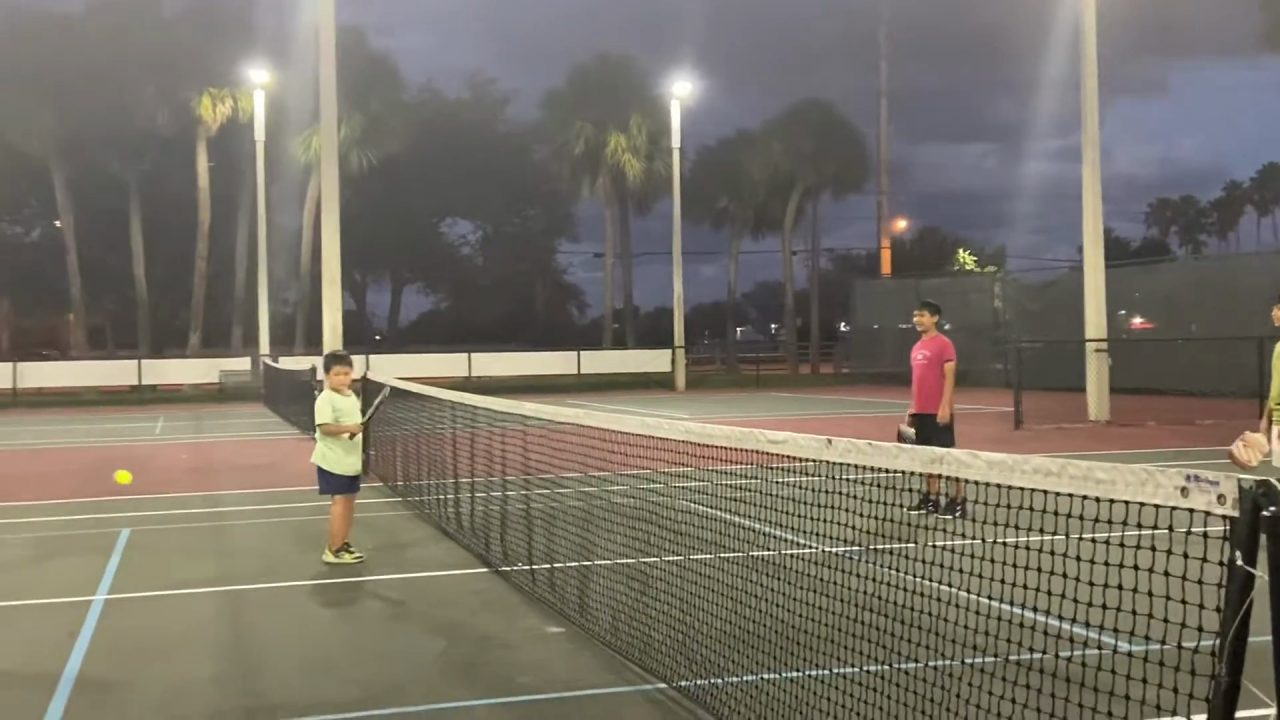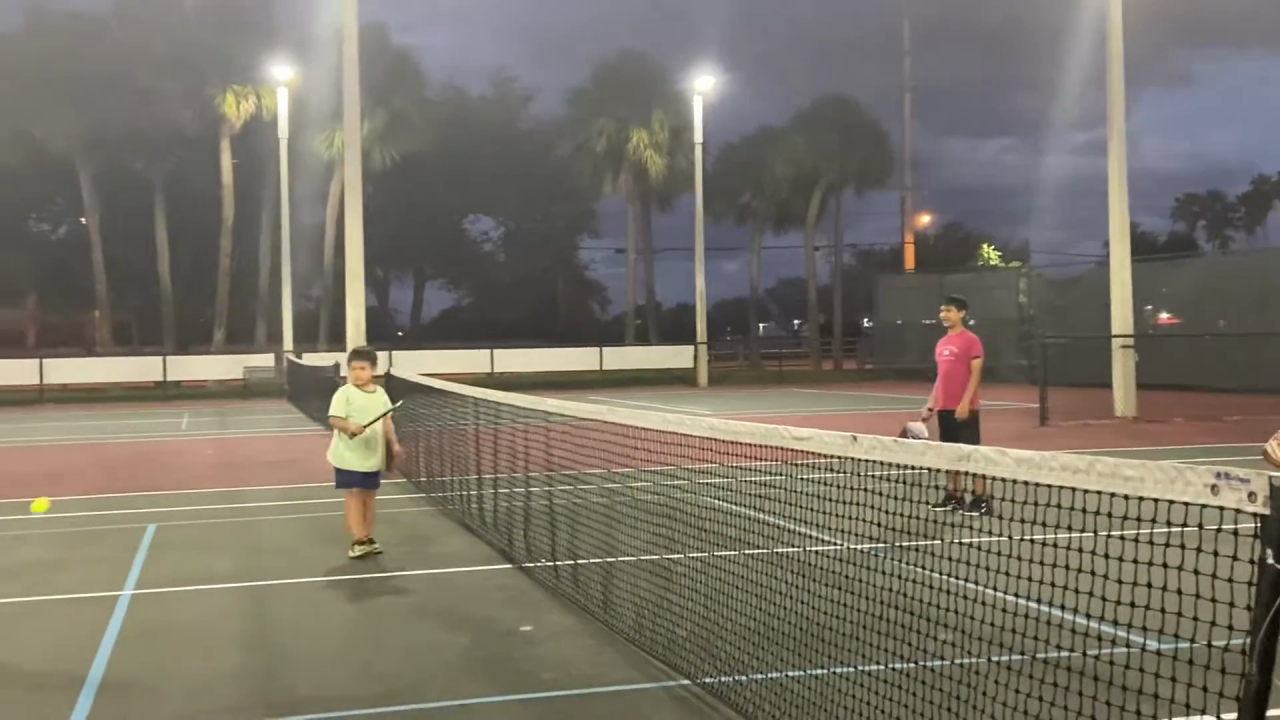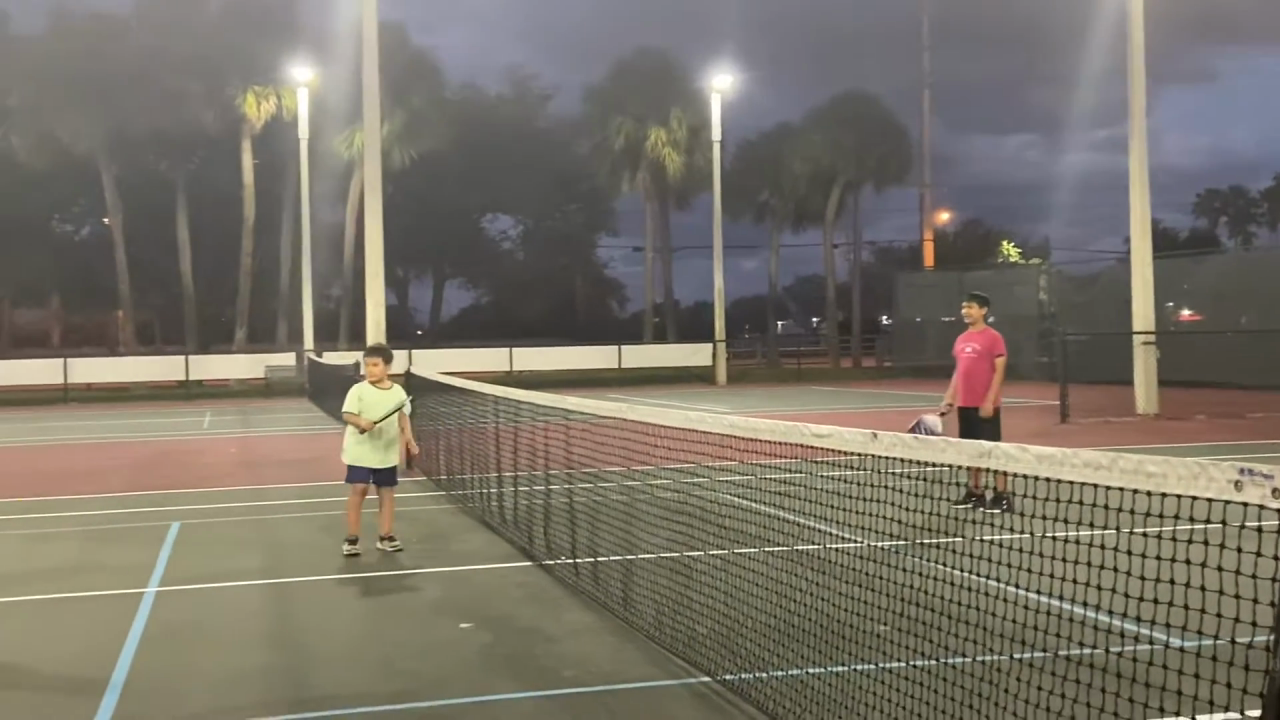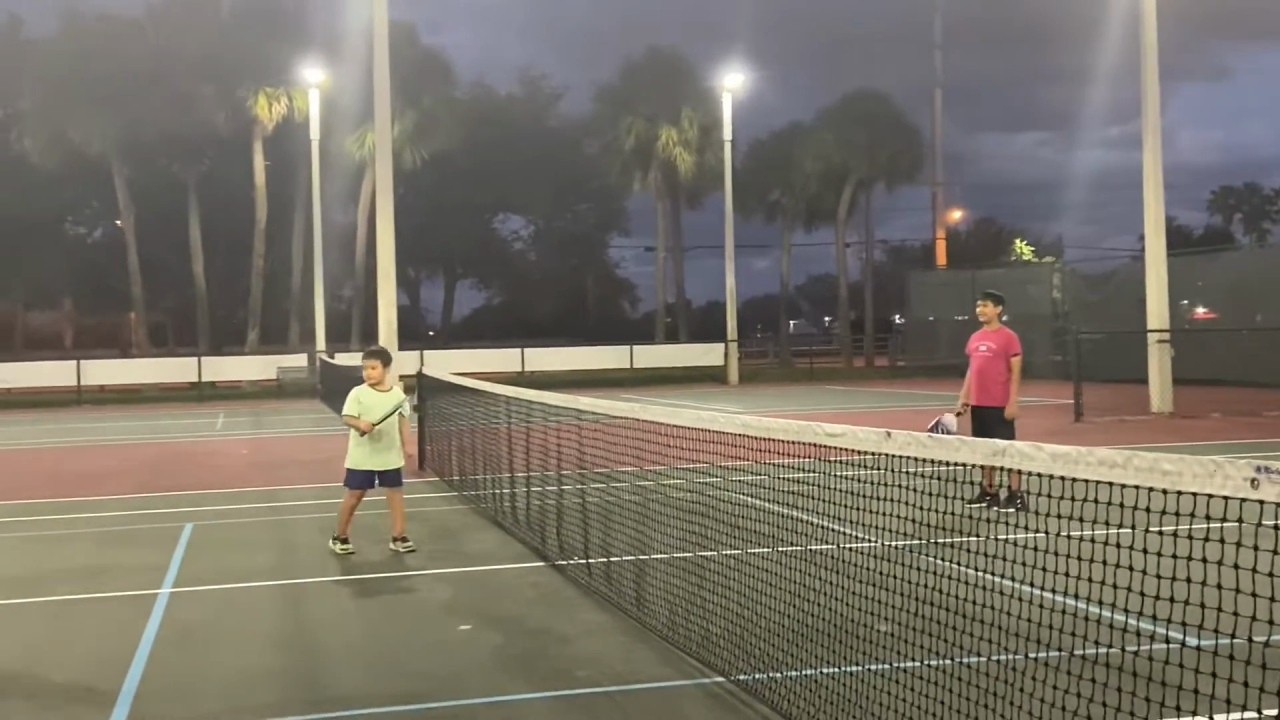
dt=0.2s
person 1, frame 1
left shoulder: (944, 344)
right shoulder: (916, 347)
left elbow: (949, 378)
left wrist: (945, 407)
right wrist: (912, 408)
left hip: (938, 411)
right hip: (920, 411)
left ankle: (957, 501)
right ankle: (931, 498)
person 1, frame 2
left shoulder: (971, 340)
right shoulder: (941, 343)
left elbow: (975, 374)
left wrist: (965, 403)
right wrist: (931, 403)
left hip: (964, 408)
right hip: (944, 407)
left ankle: (981, 498)
right ankle: (955, 495)
person 1, frame 3
left shoulder: (994, 337)
right shoulder: (961, 340)
left elbow: (999, 372)
left wrist: (989, 400)
right wrist: (949, 398)
left hip: (985, 405)
right hip: (965, 405)
left ankle: (1002, 495)
right ankle: (975, 492)
person 1, frame 4
left shoulder: (1009, 337)
right shoulder: (974, 338)
left elbow: (1015, 372)
left wrist: (1013, 402)
right wrist: (964, 396)
left hip: (1000, 404)
right hip: (978, 404)
left ankle: (1016, 495)
right ankle: (989, 491)
person 2, frame 1
left shoulder: (352, 396)
right shoulder: (326, 399)
right elbow: (324, 427)
right wrist: (347, 428)
left hip: (350, 460)
right hip: (332, 460)
left knee: (349, 500)
right knee: (340, 501)
left ankle: (341, 543)
right ankle: (334, 550)
person 2, frame 2
left shoulder: (380, 393)
right shoulder: (344, 393)
left elbow: (386, 420)
right elbow: (334, 419)
left wrist: (393, 443)
right wrist: (349, 426)
left hip: (371, 455)
right hip: (348, 455)
left knee: (369, 495)
right knee: (353, 495)
left ankle: (366, 538)
right ankle: (357, 541)
person 2, frame 3
left shoulder: (398, 391)
right shoulder: (358, 390)
left elbow: (403, 417)
right elbow: (347, 415)
left wrist: (409, 440)
right wrist: (360, 422)
left hip: (387, 453)
right hip: (360, 451)
left knee: (387, 492)
right knee: (358, 490)
left ankle: (386, 535)
right ankle: (351, 537)
person 2, frame 4
left shoulder: (397, 393)
right shoulder: (358, 393)
left elbow: (403, 419)
right elbow: (347, 417)
left wrist: (406, 443)
right wrist: (360, 424)
left hip: (389, 455)
right hip: (361, 455)
left knee: (395, 493)
right knee: (354, 495)
left ankle: (399, 536)
right ankle: (340, 536)
